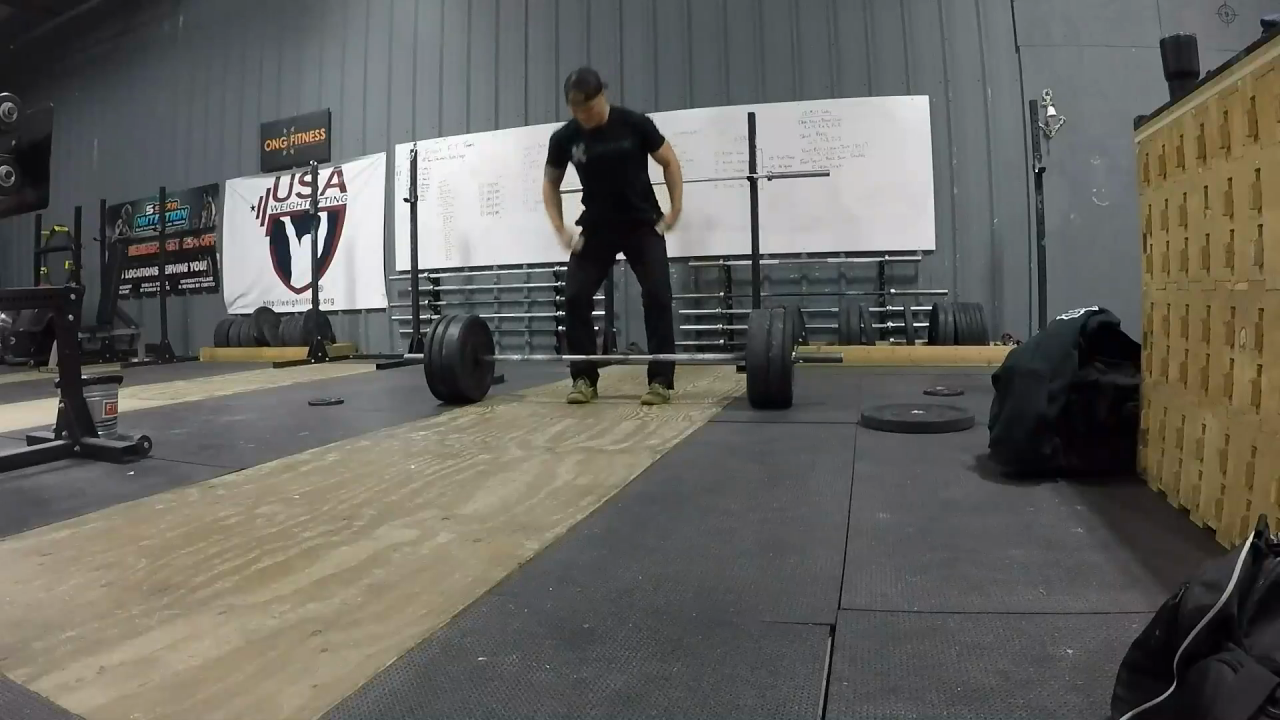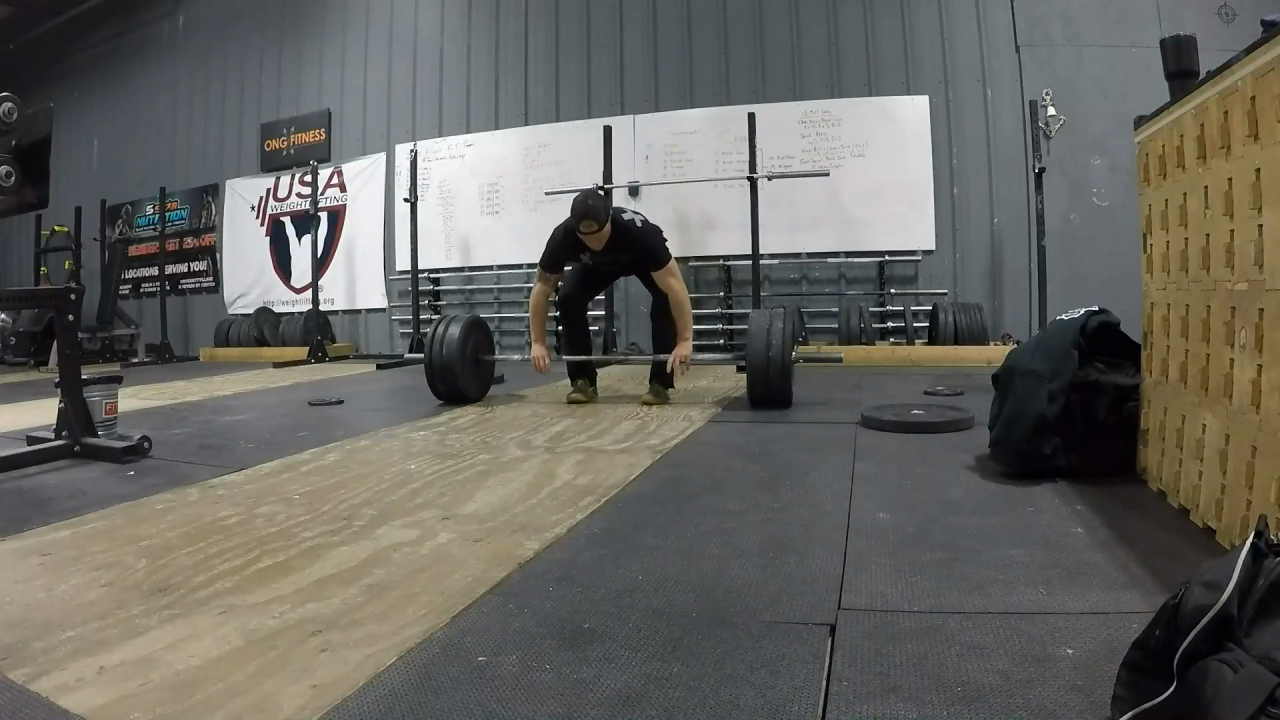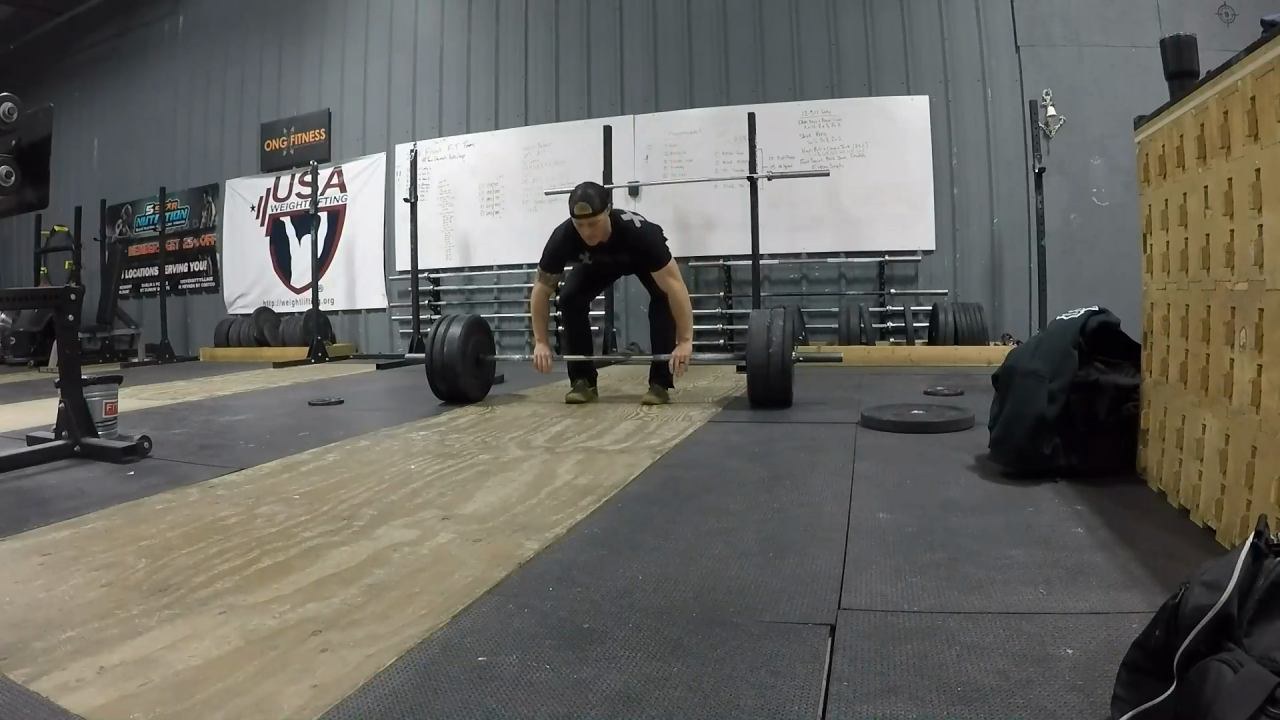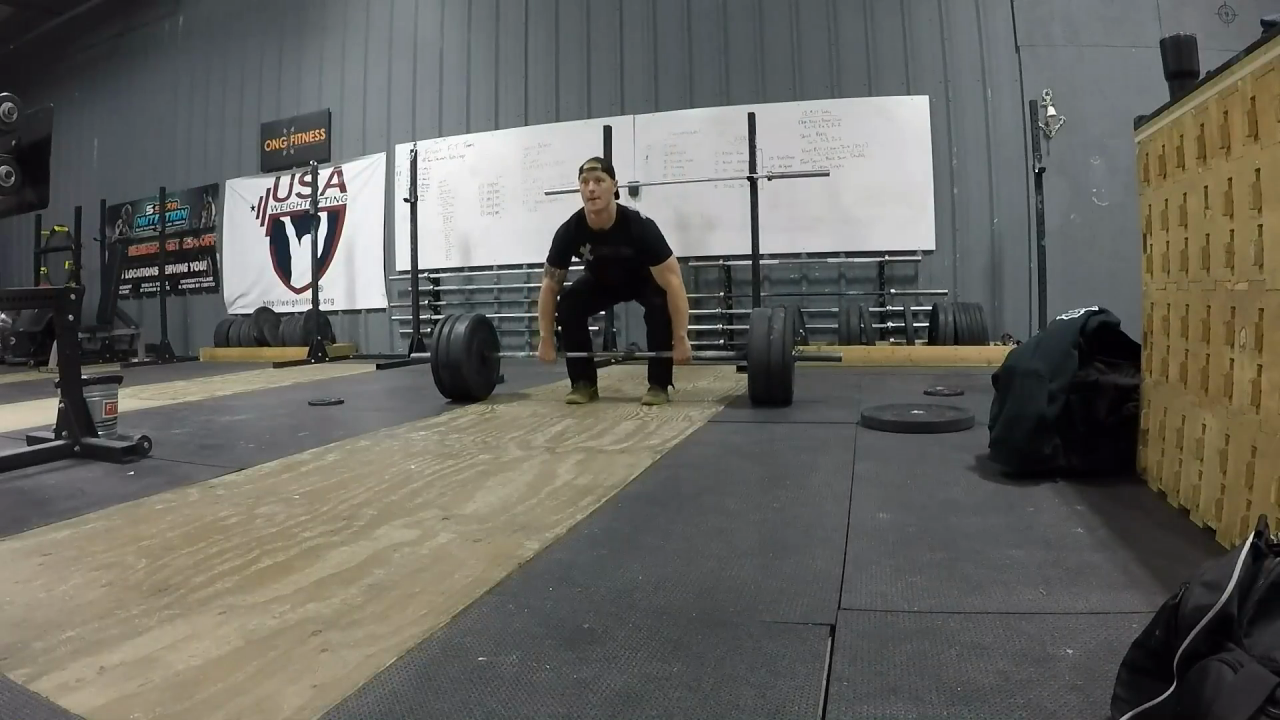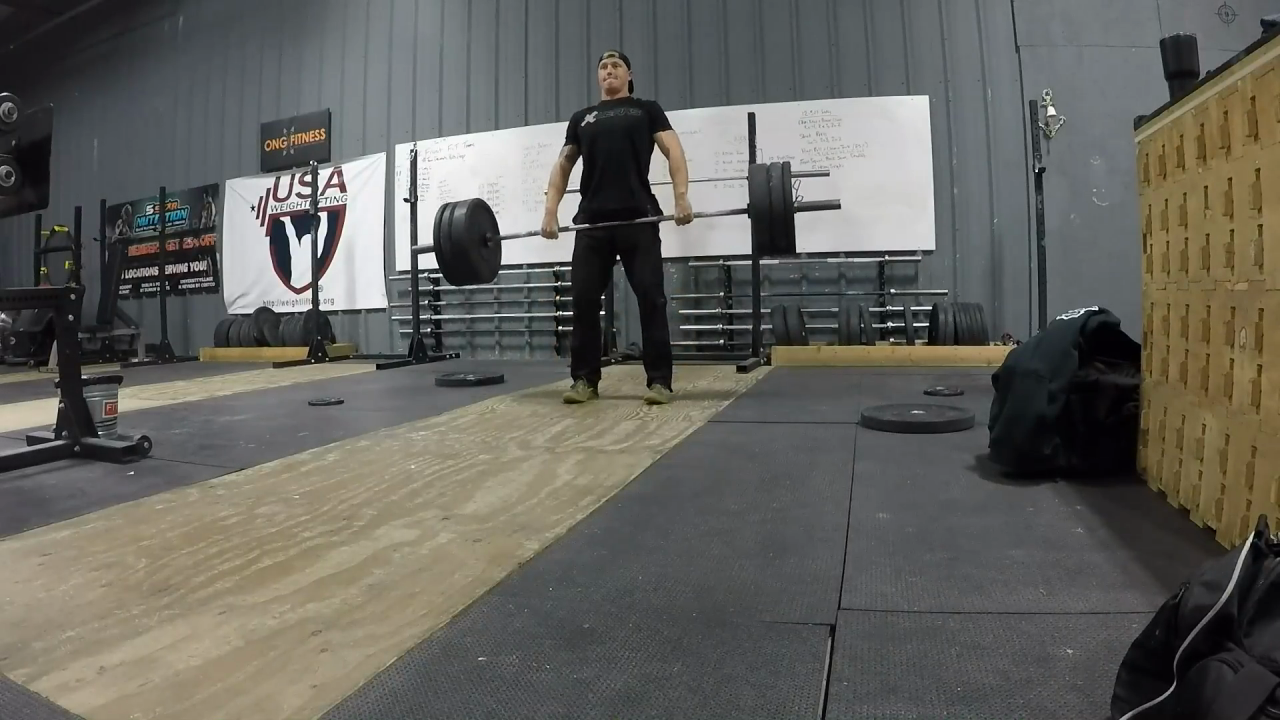
dt=1s
person 1, frame 1
left shoulder: (634, 123)
right shoulder: (563, 138)
left elbow: (669, 162)
right elbow: (551, 184)
left wrist: (674, 210)
right wrist: (561, 229)
left hip: (642, 225)
right hip: (597, 228)
left knee: (657, 294)
right knee: (575, 295)
left ankle: (660, 380)
right ankle: (584, 379)
person 1, frame 2
left shoulder: (637, 230)
right shoulder: (562, 238)
left elbow: (675, 286)
right elbow: (541, 290)
left wrist: (685, 341)
right wrist: (537, 342)
left hip: (641, 258)
right hip: (596, 264)
left knee: (665, 296)
right knee: (568, 299)
left ankle: (660, 382)
right ankle: (583, 380)
person 1, frame 3
left shoulder: (638, 232)
right shoulder: (562, 239)
left elbow: (675, 287)
right elbow: (541, 290)
left wrist: (685, 341)
right wrist: (541, 342)
left hip: (641, 257)
right hip: (597, 263)
left knee: (663, 296)
right knee: (570, 298)
left ankle: (660, 383)
right ankle: (583, 380)
person 1, frame 4
left shoulder: (639, 226)
right shoulder: (569, 232)
left elbow: (673, 282)
right elbow: (549, 287)
left wrist: (680, 340)
right wrist: (546, 341)
left hip: (643, 278)
right hip: (601, 281)
left knee: (659, 303)
right knee: (567, 303)
left ankle: (658, 384)
right ankle: (584, 382)
person 1, frame 5
left shoulder: (646, 110)
right shoulder: (582, 118)
left elbow: (673, 150)
right elbow: (562, 166)
left wrist: (681, 196)
right wrist: (550, 210)
left hip: (637, 216)
right hip: (591, 219)
left knee: (650, 298)
right knee: (584, 299)
left ankle: (659, 381)
right ankle: (585, 379)
